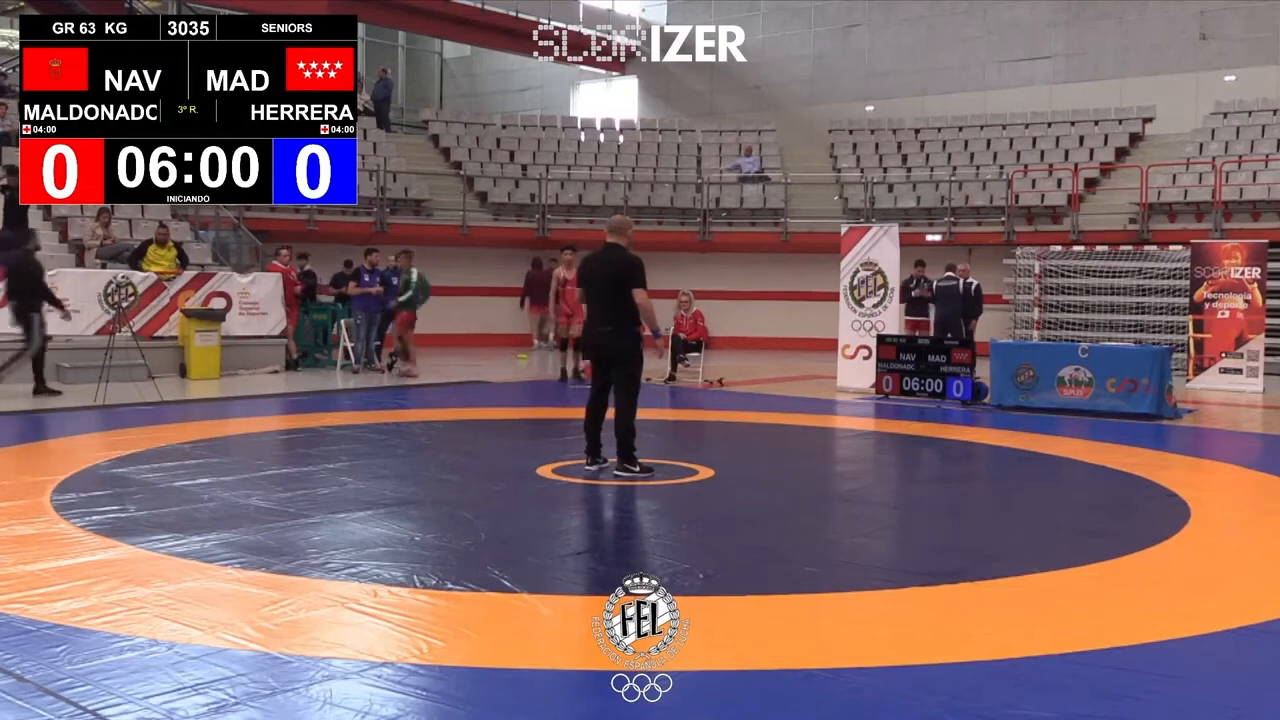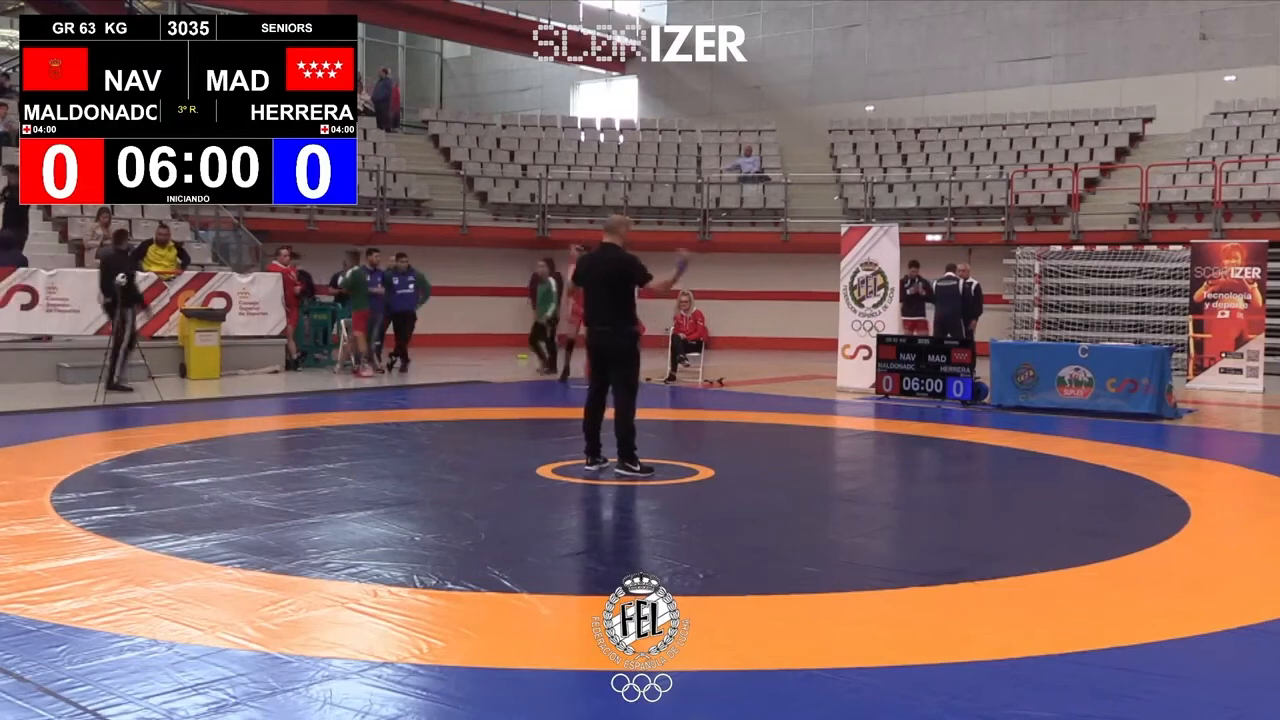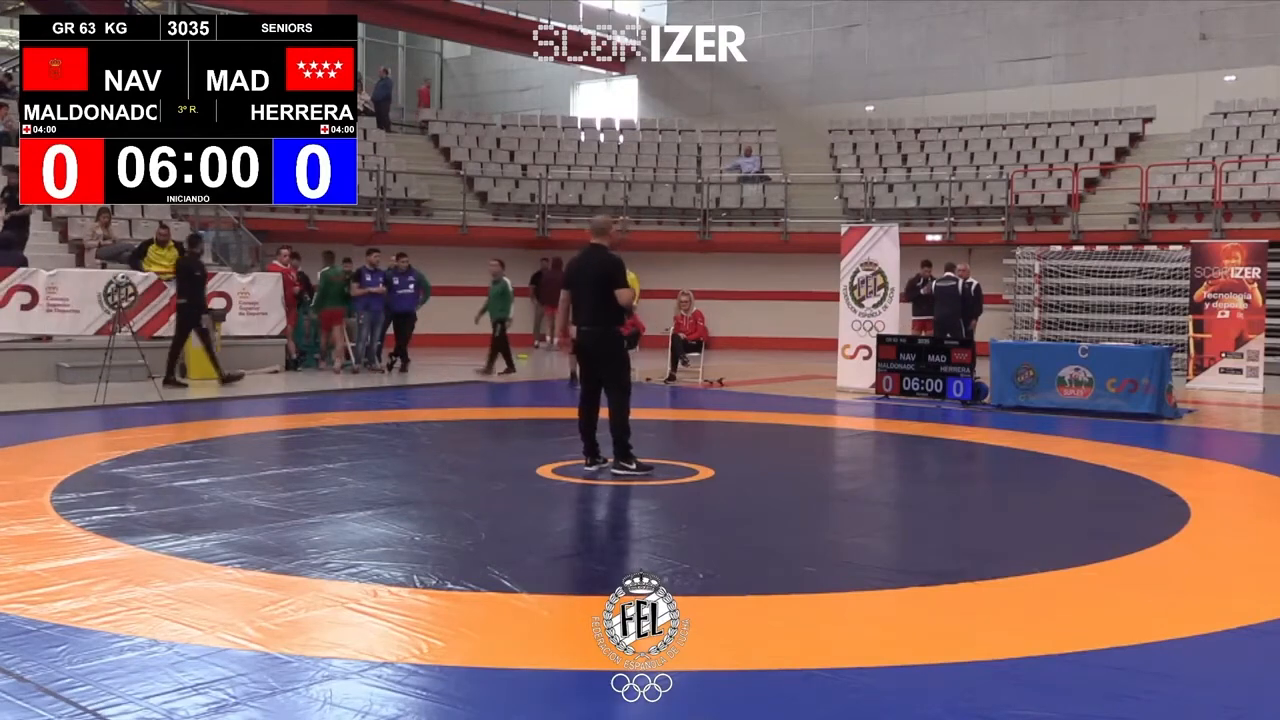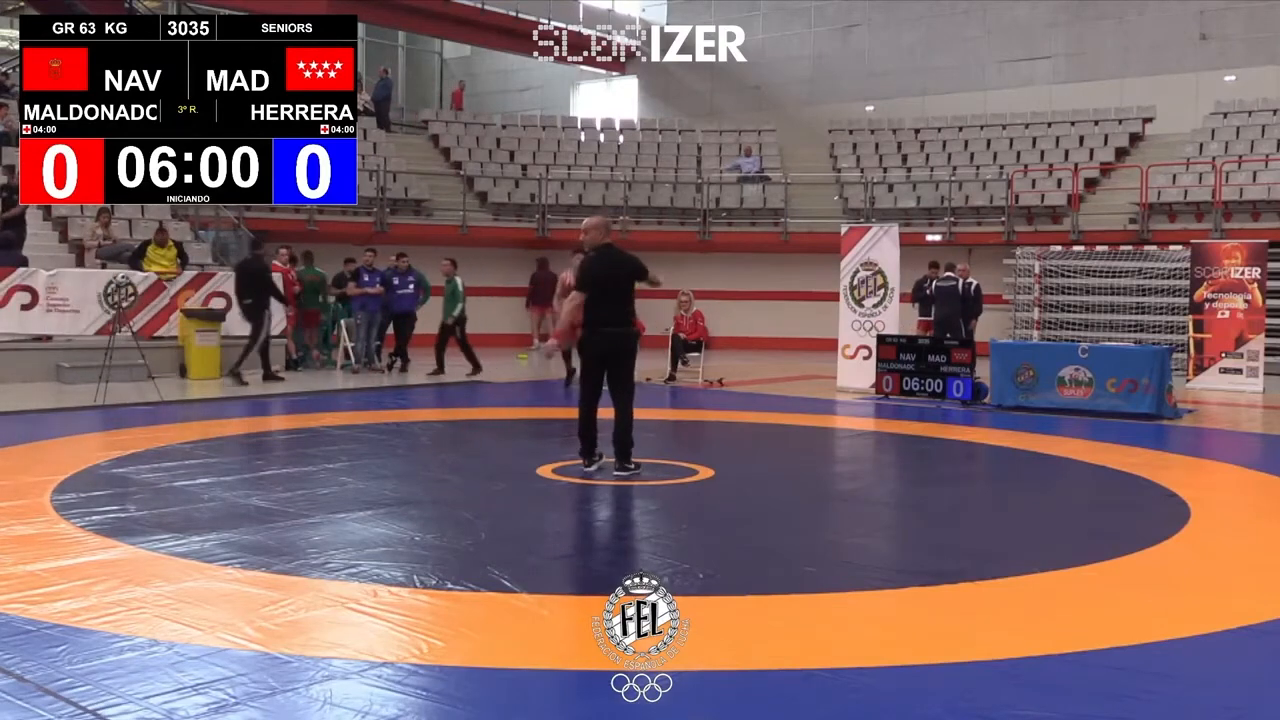
dt=0.7s
person 1, frame 1
left shoulder: (588, 262)
right shoulder: (631, 262)
left elbow: (581, 298)
right elbow: (640, 300)
right wrist: (656, 333)
left hip: (597, 336)
right hip: (624, 337)
left knee: (597, 395)
right knee: (625, 398)
left ankle: (593, 455)
right ankle: (626, 460)
person 1, frame 2
left shoulder: (585, 261)
right shoulder: (627, 261)
left elbow: (573, 286)
right elbow: (655, 288)
left wrist: (572, 263)
right wrist: (680, 269)
left hip: (595, 335)
right hip: (621, 337)
left knee: (595, 394)
right knee: (624, 397)
left ankle: (592, 455)
right ankle: (626, 459)
person 1, frame 3
left shoulder: (574, 263)
right shoulder: (612, 262)
left elbow: (564, 300)
right elbow: (624, 300)
left wrist: (563, 331)
right wrist: (632, 296)
left hip: (583, 336)
right hip: (607, 336)
left knee: (588, 395)
right knee: (618, 396)
left ankle: (591, 455)
right ankle: (623, 458)
person 1, frame 4
left shoulder: (590, 263)
right shoulder: (629, 261)
left elbow: (575, 301)
right elbow: (649, 278)
left wrist: (559, 334)
right wrist: (656, 281)
left hip: (594, 337)
right hip: (624, 337)
left knee: (588, 398)
right knee: (623, 400)
left ankle: (588, 455)
right ankle: (623, 459)
